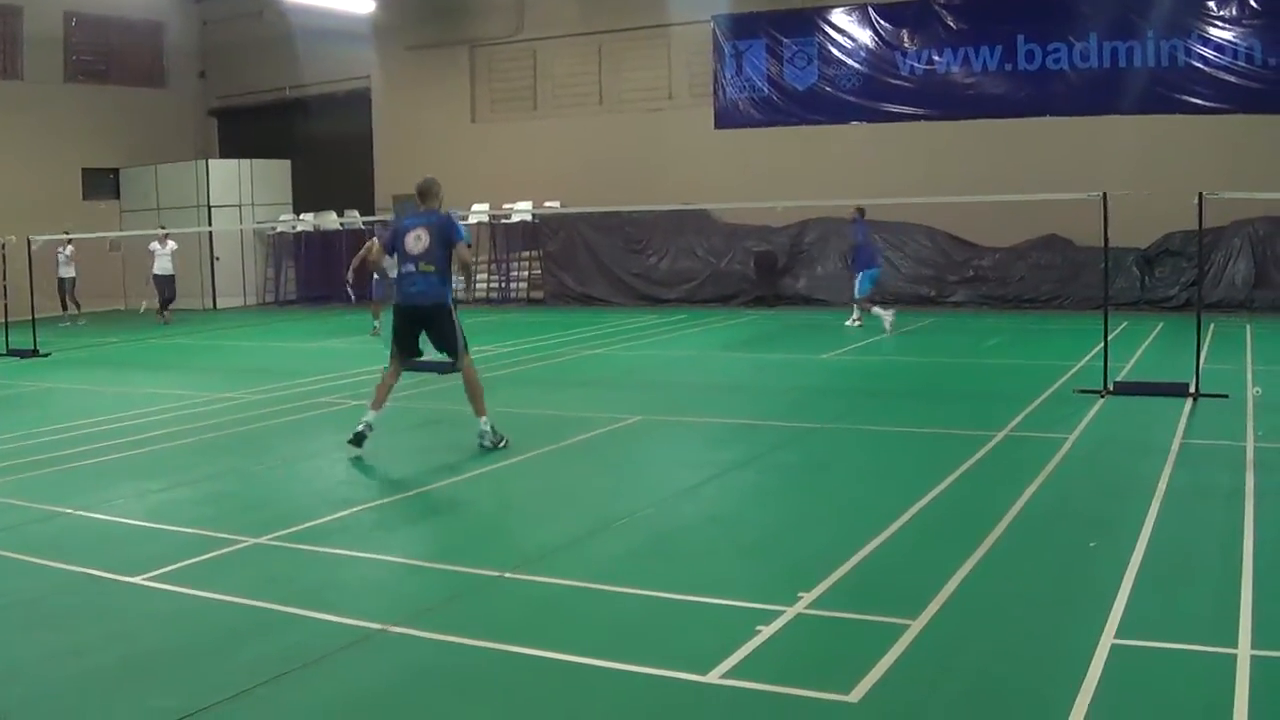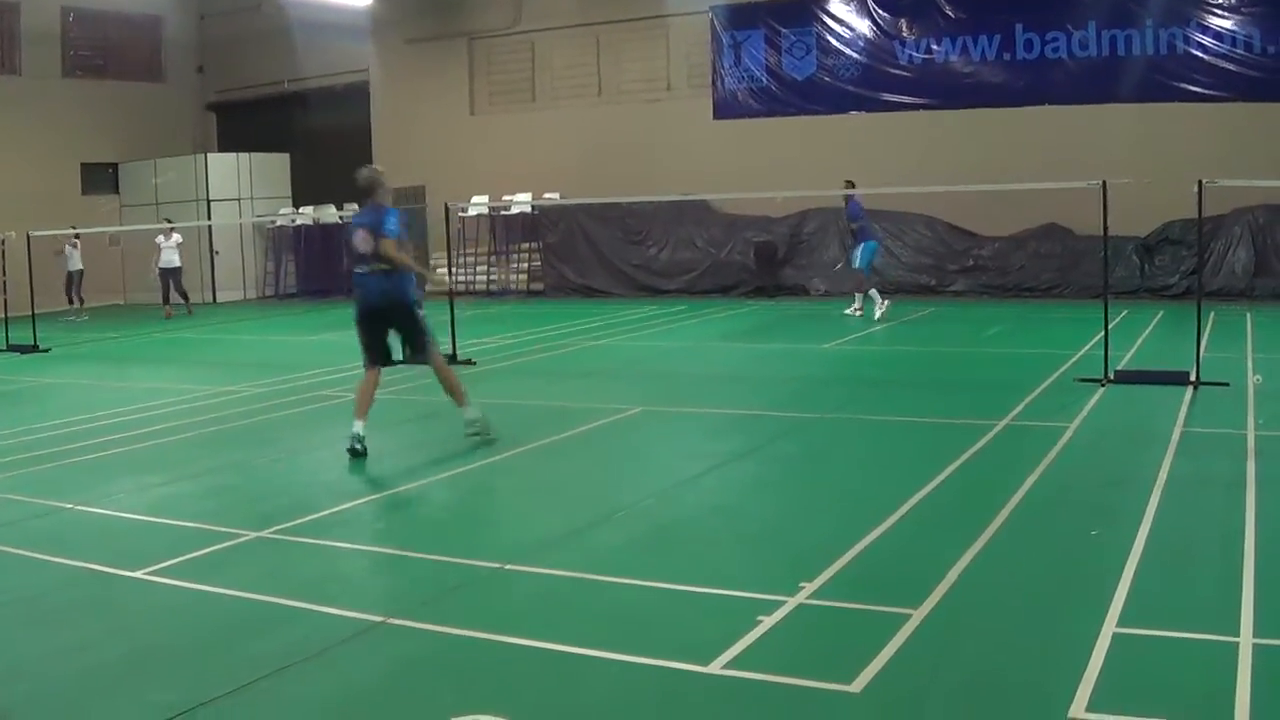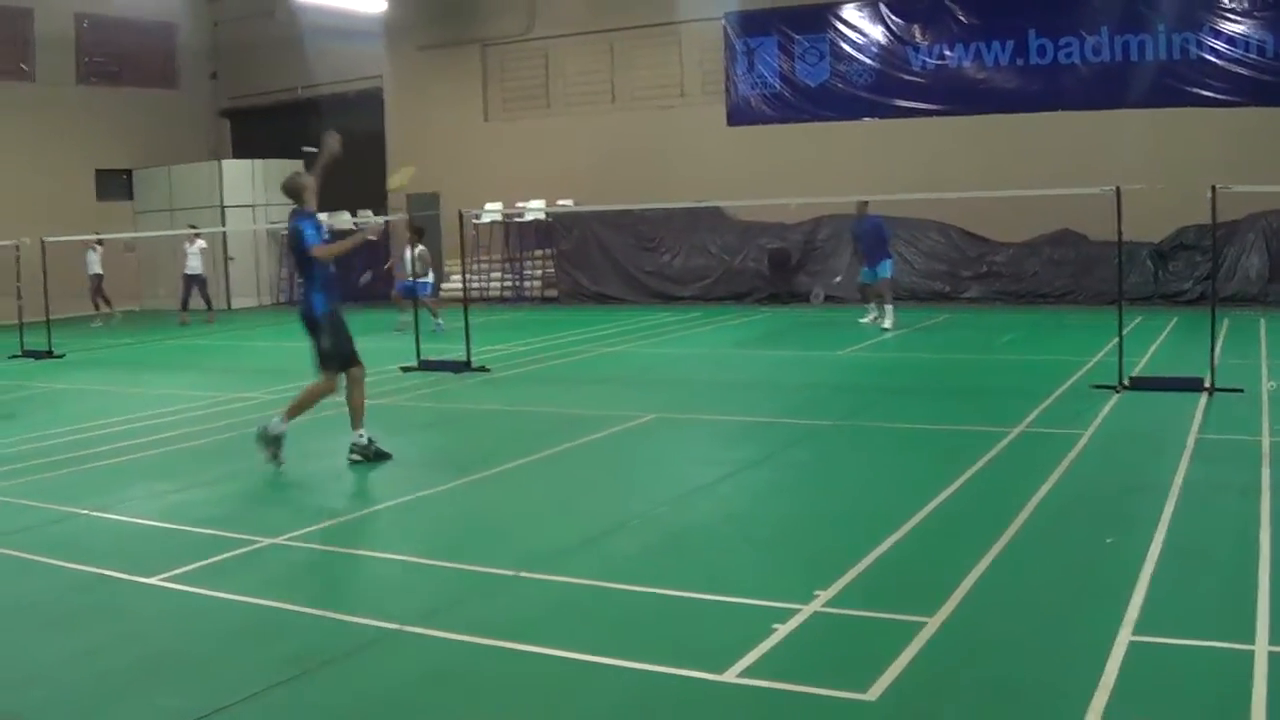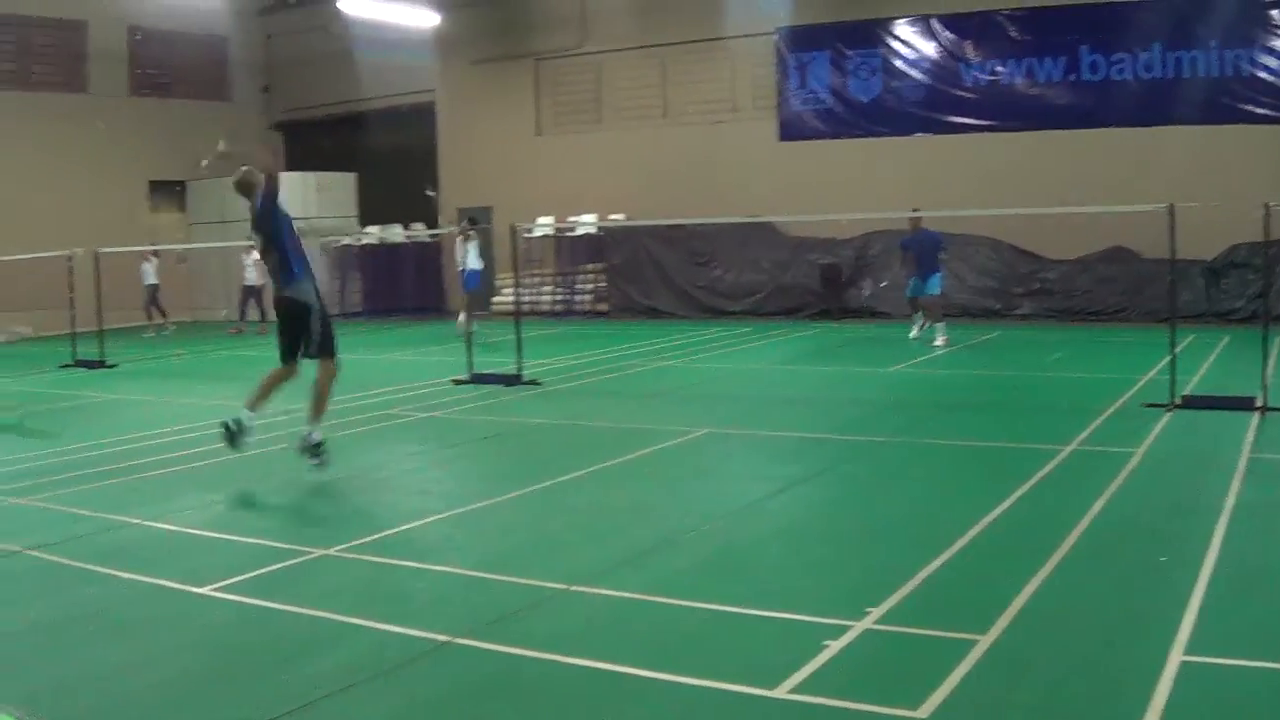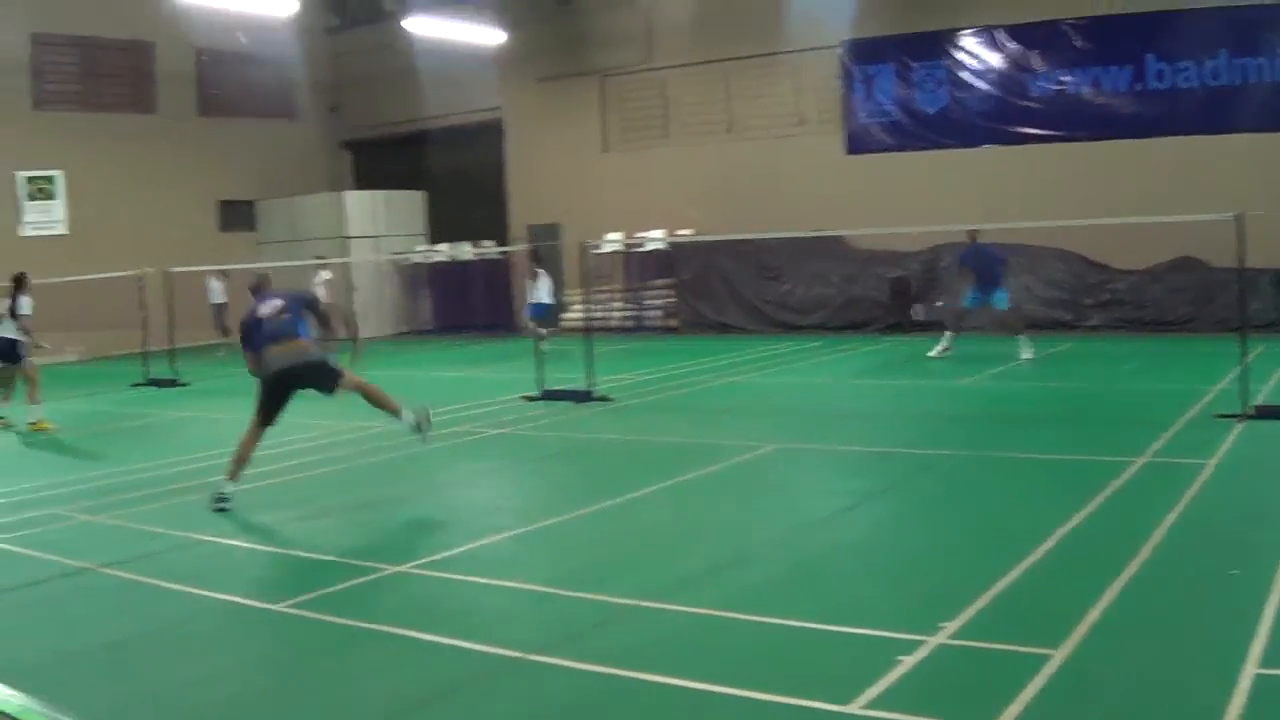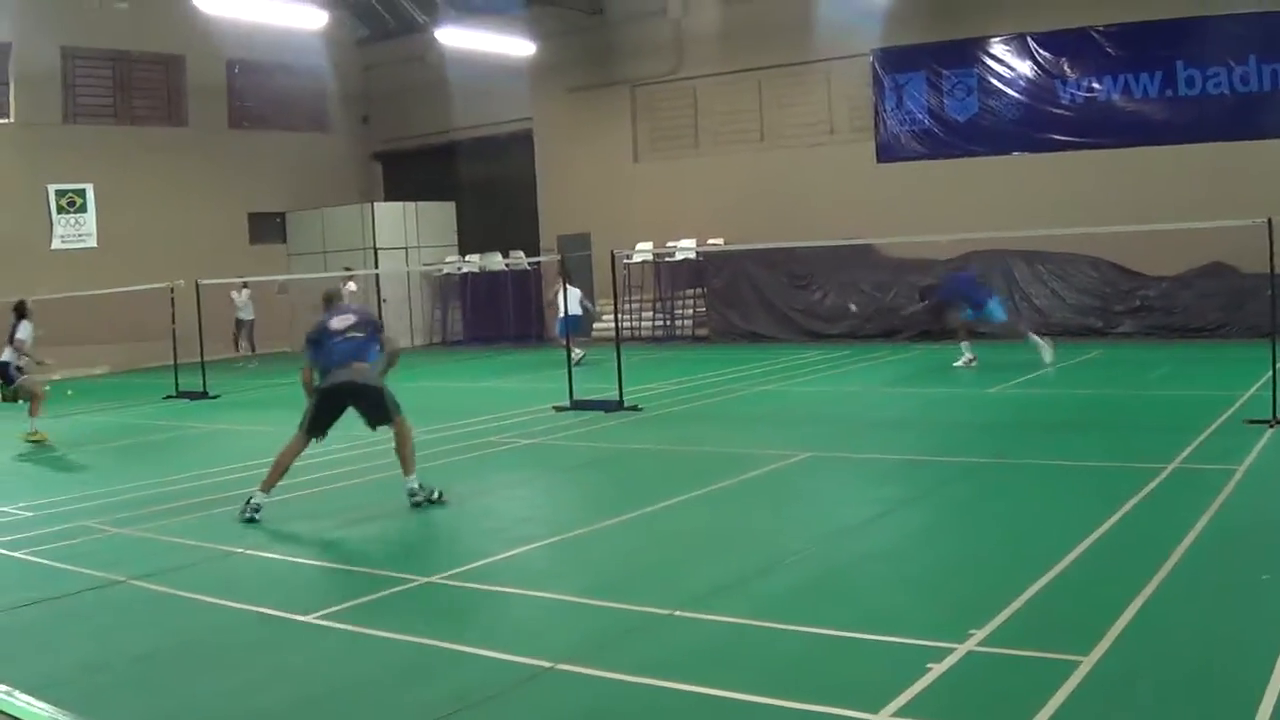
dt=0.3s
person 1, frame 1
left shoulder: (400, 225)
right shoulder: (447, 222)
left elbow: (376, 256)
right elbow: (464, 258)
right wrist: (469, 283)
left hip: (404, 303)
right hip: (436, 302)
left knee: (395, 366)
right knee: (465, 364)
left ankle: (367, 423)
right ankle: (485, 430)
person 1, frame 2
left shoulder: (358, 219)
right shoulder: (386, 214)
right elbow: (389, 250)
right wrist: (418, 270)
left hip: (366, 305)
right hip: (395, 299)
left knee: (372, 370)
right knee: (433, 358)
left ankle: (357, 433)
right ankle: (471, 418)
person 1, frame 3
left shoulder: (304, 216)
right shoulder: (304, 222)
left elbow: (310, 181)
right elbow: (321, 253)
left wrist: (326, 156)
right wrist: (359, 237)
left hip: (325, 309)
right hip: (319, 311)
left knee: (356, 373)
right knee: (329, 381)
left ankle: (360, 442)
right ankle: (274, 427)
person 1, frame 4
left shoulder: (263, 215)
right shoulder: (264, 207)
right elbow: (271, 175)
left hip: (286, 295)
right hip: (301, 292)
left knee: (287, 369)
right knee: (328, 365)
left ankle: (243, 420)
right ankle: (313, 436)
person 1, frame 5
left shoulder: (248, 320)
right shoulder: (294, 298)
left elbow: (254, 366)
right elbow: (326, 317)
left wrist: (271, 377)
left hip: (275, 368)
right hip: (307, 358)
left knee: (256, 429)
right knee: (355, 383)
left ankle: (225, 490)
right ankle: (409, 418)
person 1, frame 6
left shoulder: (317, 331)
right shoulder: (365, 316)
left elbow: (307, 377)
right elbow: (393, 351)
left wrist: (315, 404)
right wrist: (380, 375)
left hip: (332, 383)
right hip: (367, 379)
left knee: (299, 442)
right knee: (400, 425)
left ankle: (257, 500)
right ankle: (414, 488)
